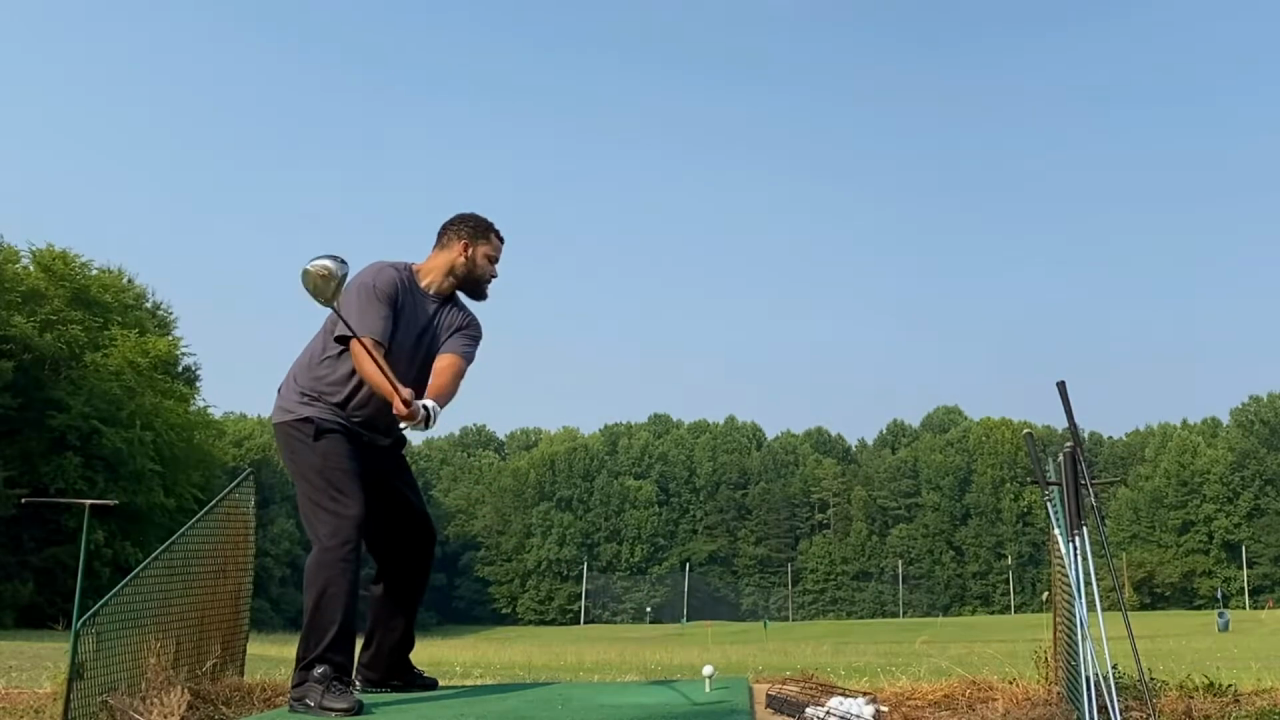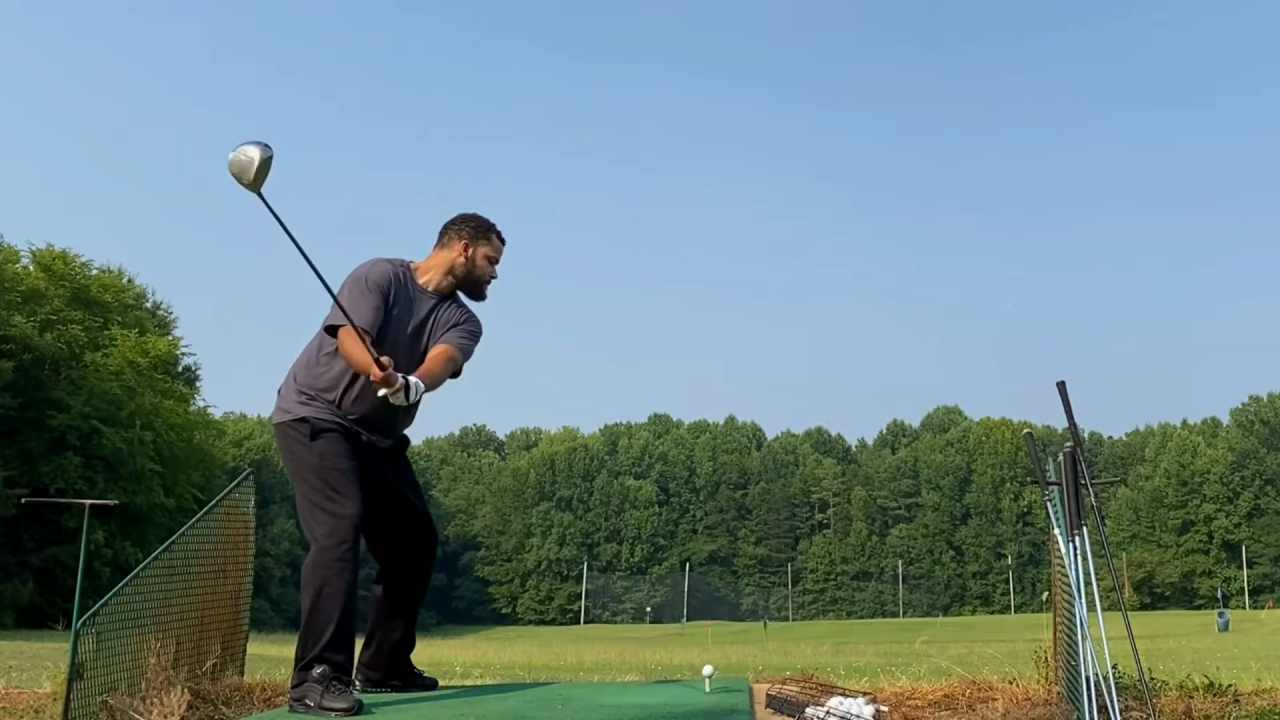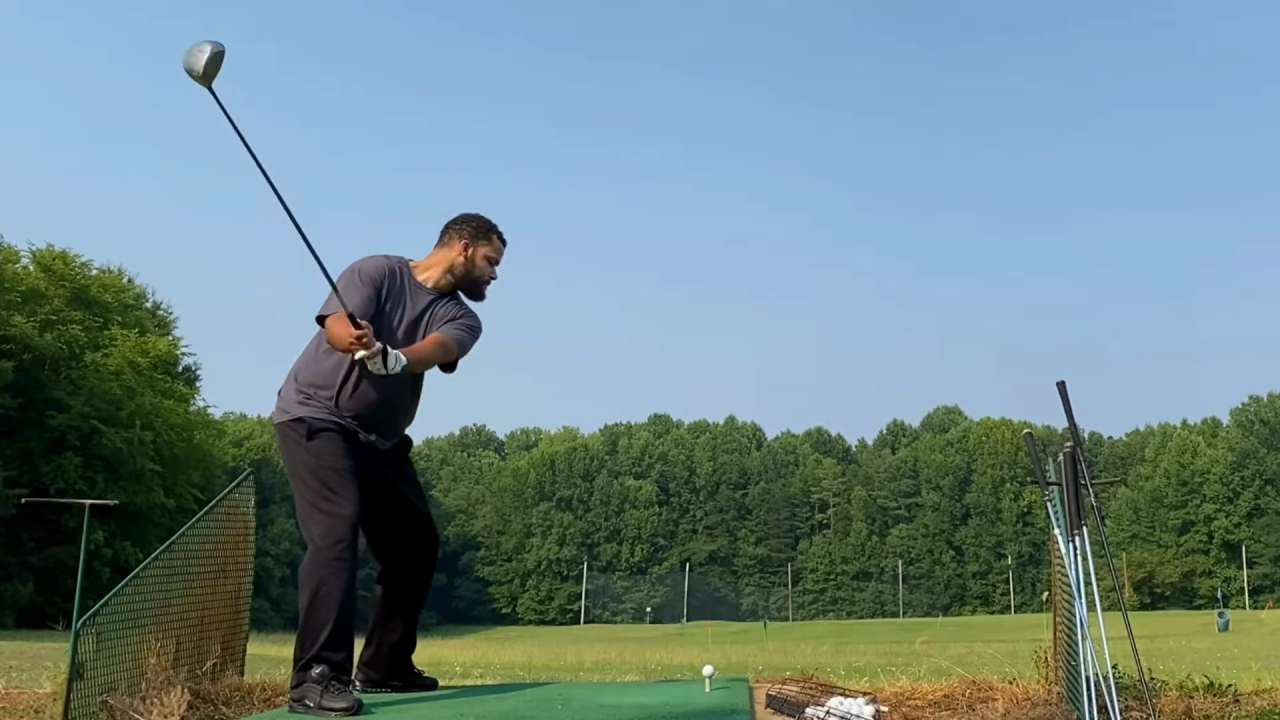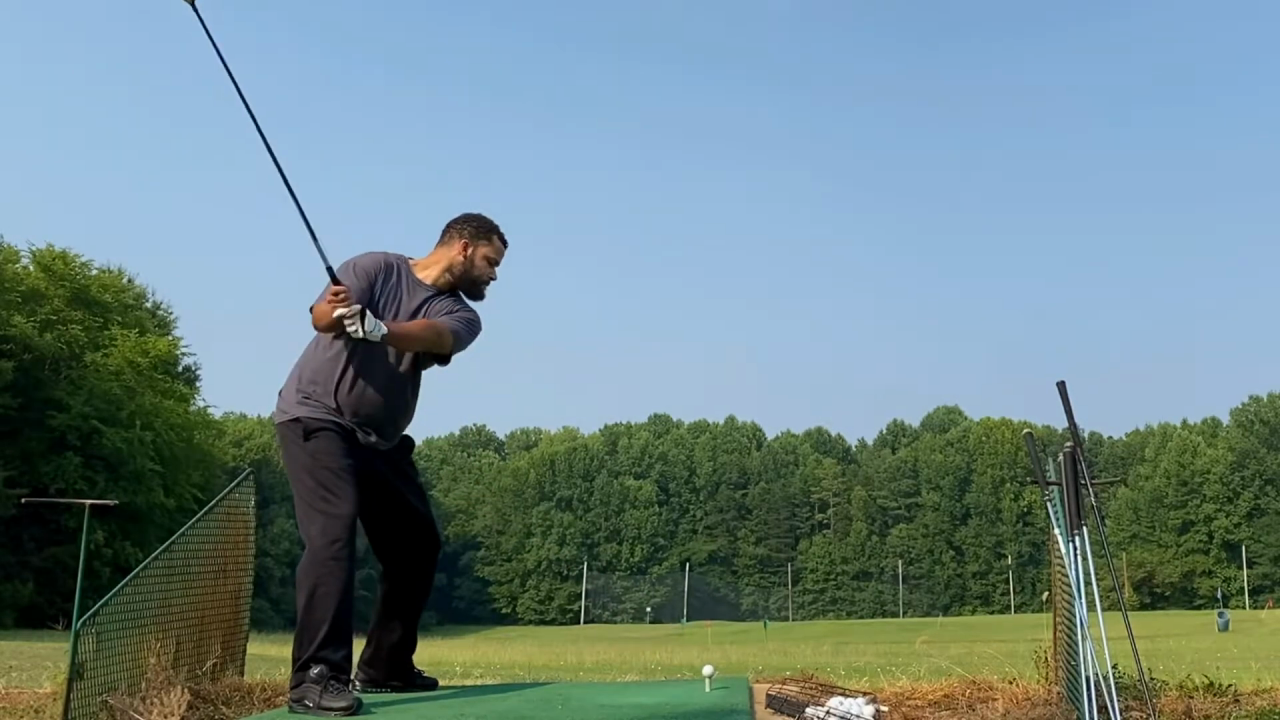
dt=0.2s
person 1, frame 1
left shoulder: (463, 324)
right shoulder: (383, 280)
left elbow: (448, 371)
right elbow: (364, 351)
left wrist: (428, 406)
right wrist: (394, 394)
left hip: (375, 435)
right hip: (314, 418)
left knee: (413, 540)
right knee: (342, 529)
left ankle: (383, 666)
right ankle: (317, 677)
person 1, frame 2
left shoulder: (463, 322)
right shoulder: (380, 276)
left elbow: (442, 361)
right elbow: (350, 339)
left wrist: (411, 382)
right wrist: (373, 368)
left hip: (378, 436)
right hip: (315, 418)
left knee: (416, 542)
right knee: (339, 530)
left ankle: (383, 665)
right ankle: (317, 677)
person 1, frame 3
left shoulder: (463, 319)
right shoulder: (378, 272)
left elbow: (436, 349)
right elbow: (334, 327)
left wrist: (394, 357)
right wrist: (351, 336)
left hip: (380, 437)
right hip: (314, 418)
left knee: (417, 543)
right knee: (337, 530)
left ankle: (383, 666)
right ankle: (316, 677)
person 1, frame 4
left shoulder: (462, 318)
right shoulder: (376, 268)
left elbow: (429, 336)
right elbow: (322, 318)
left wrist: (376, 328)
right wrist: (334, 311)
left hip: (381, 438)
right hip: (315, 419)
left knee: (418, 545)
right knee: (334, 530)
left ankle: (384, 666)
right ankle: (315, 677)
